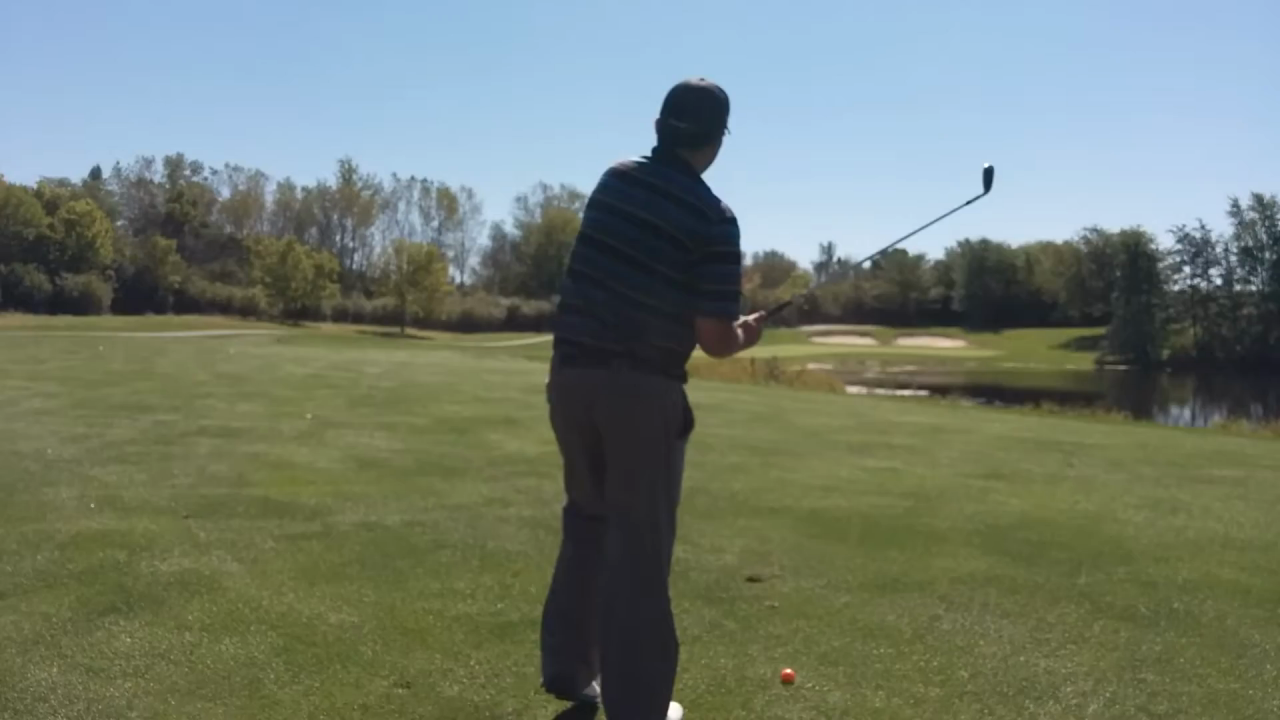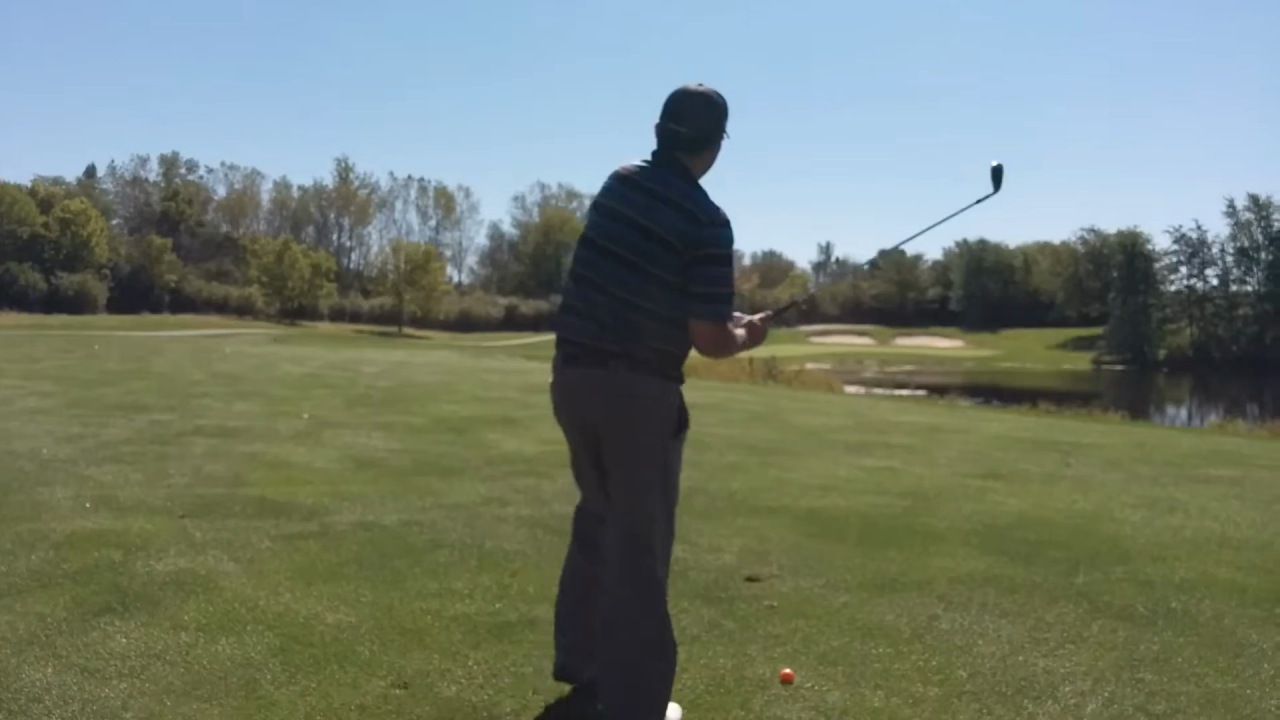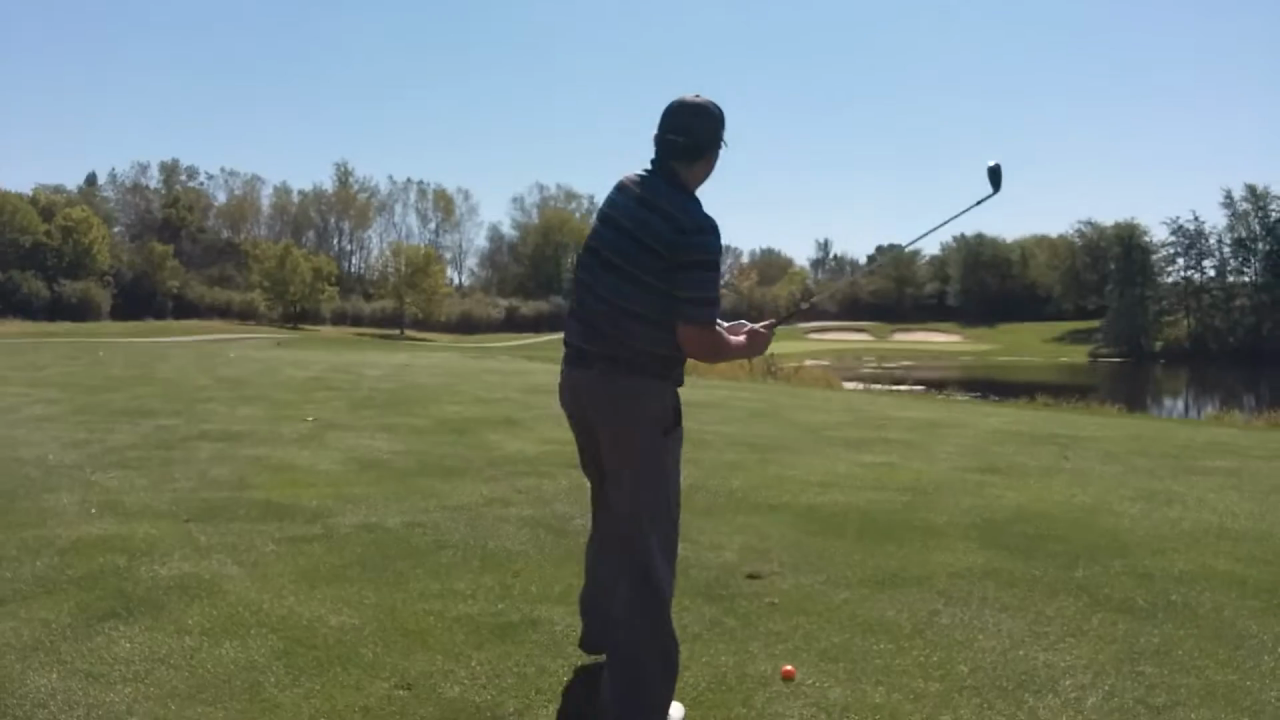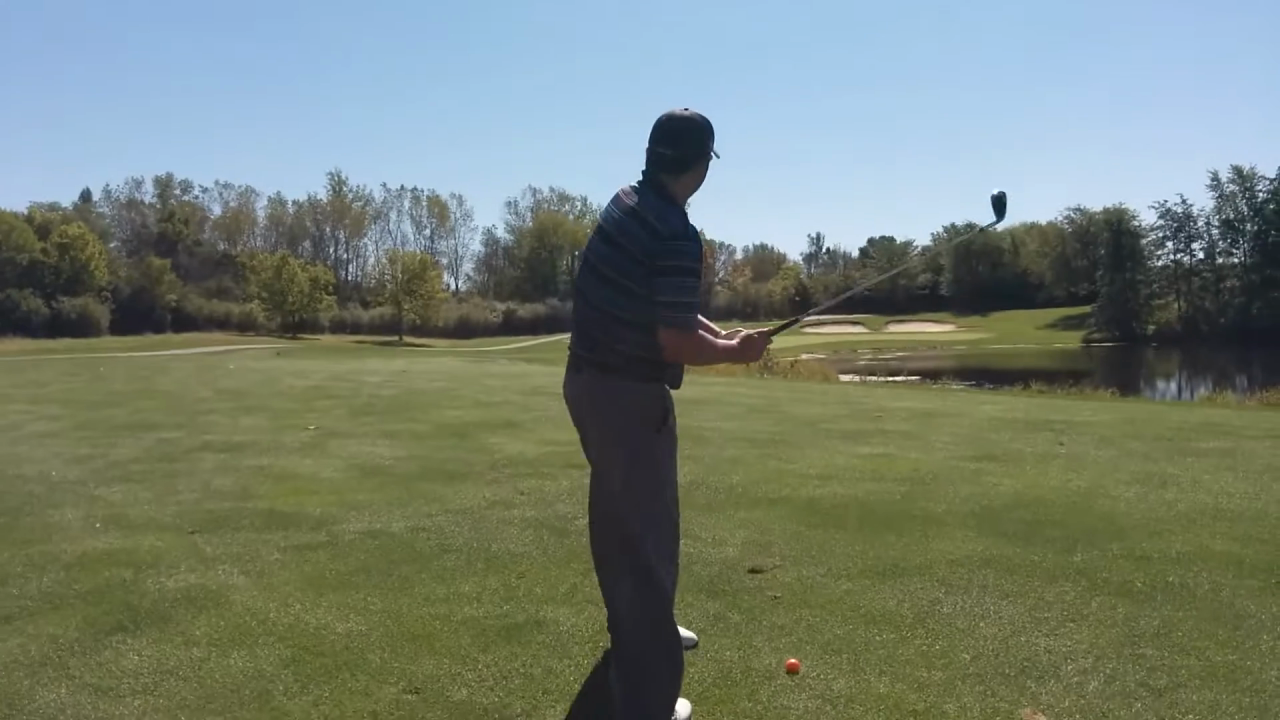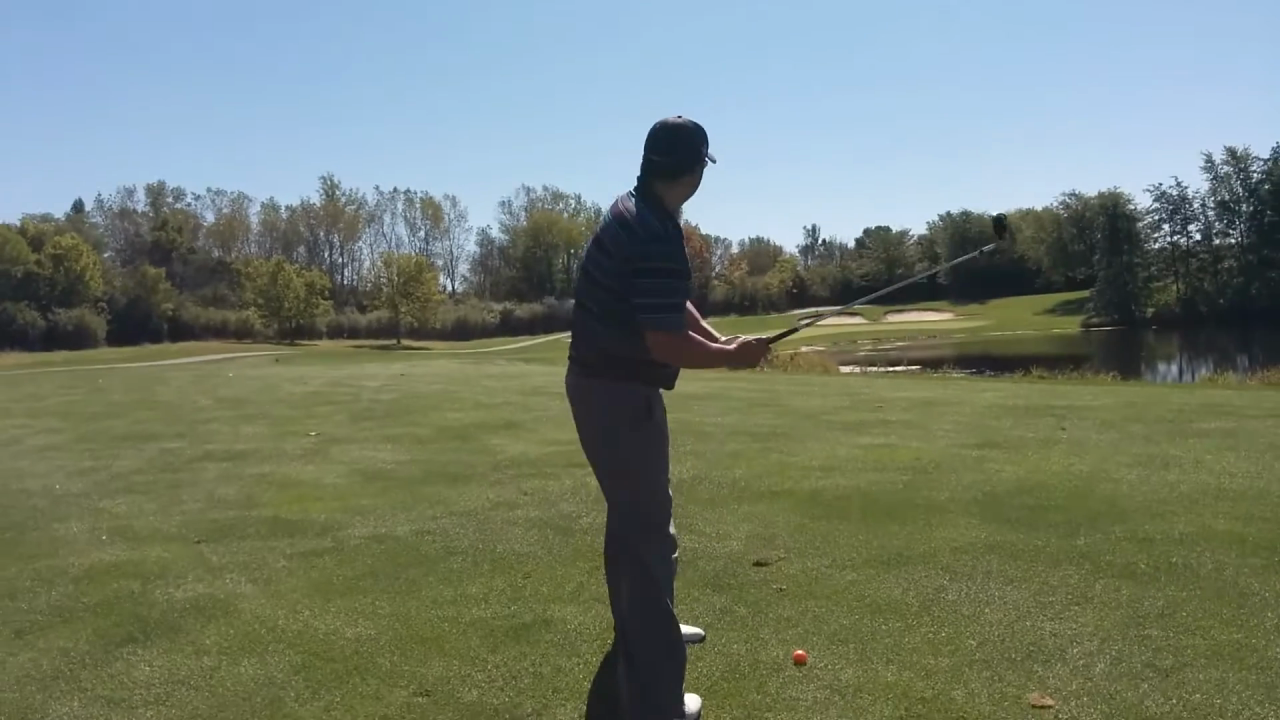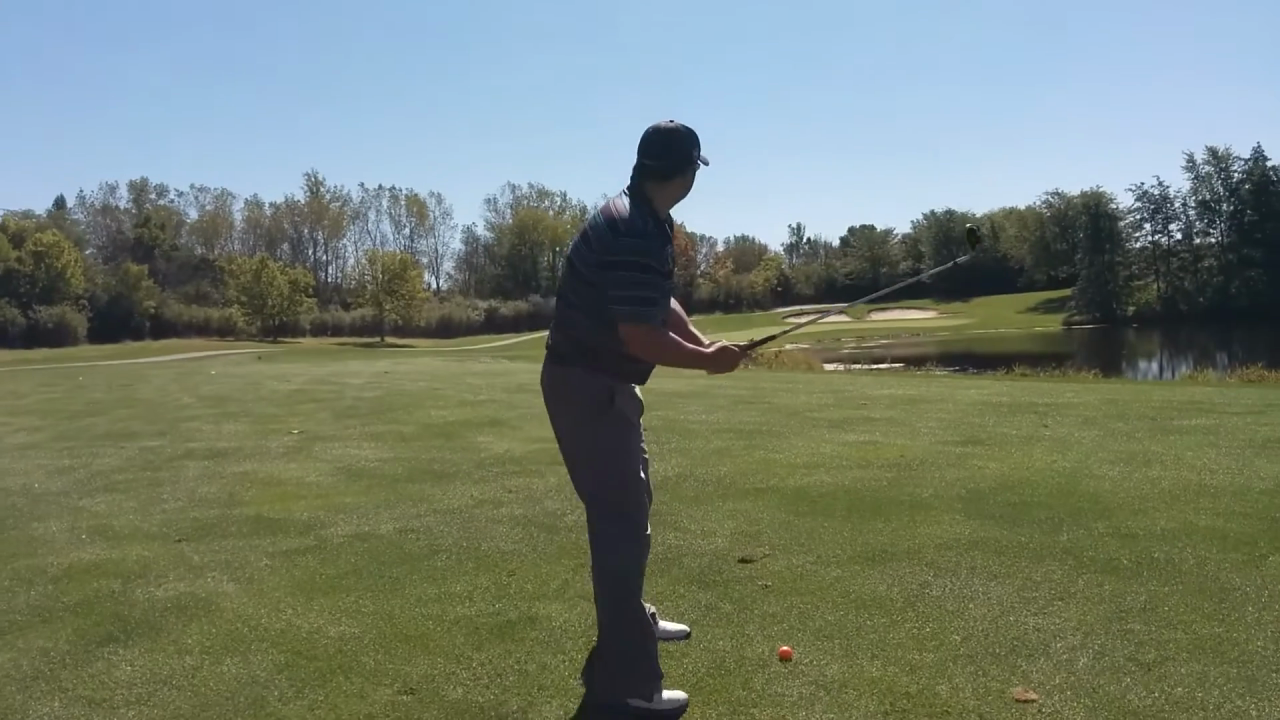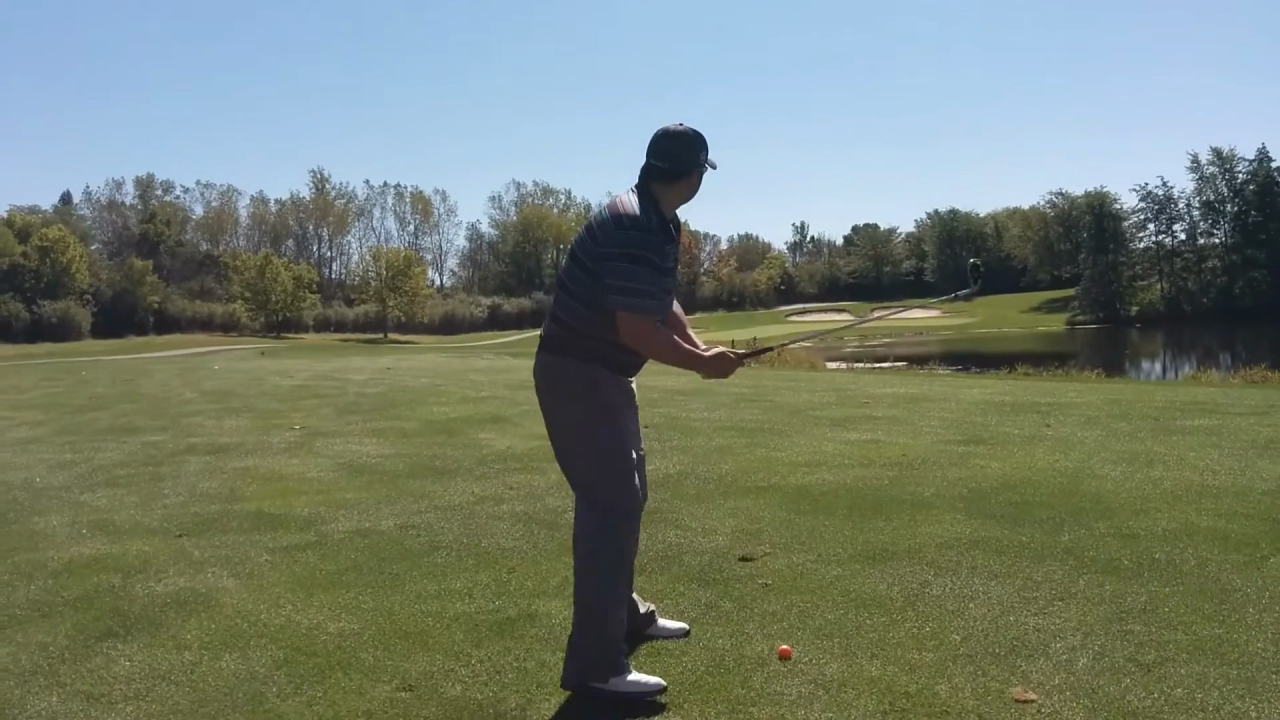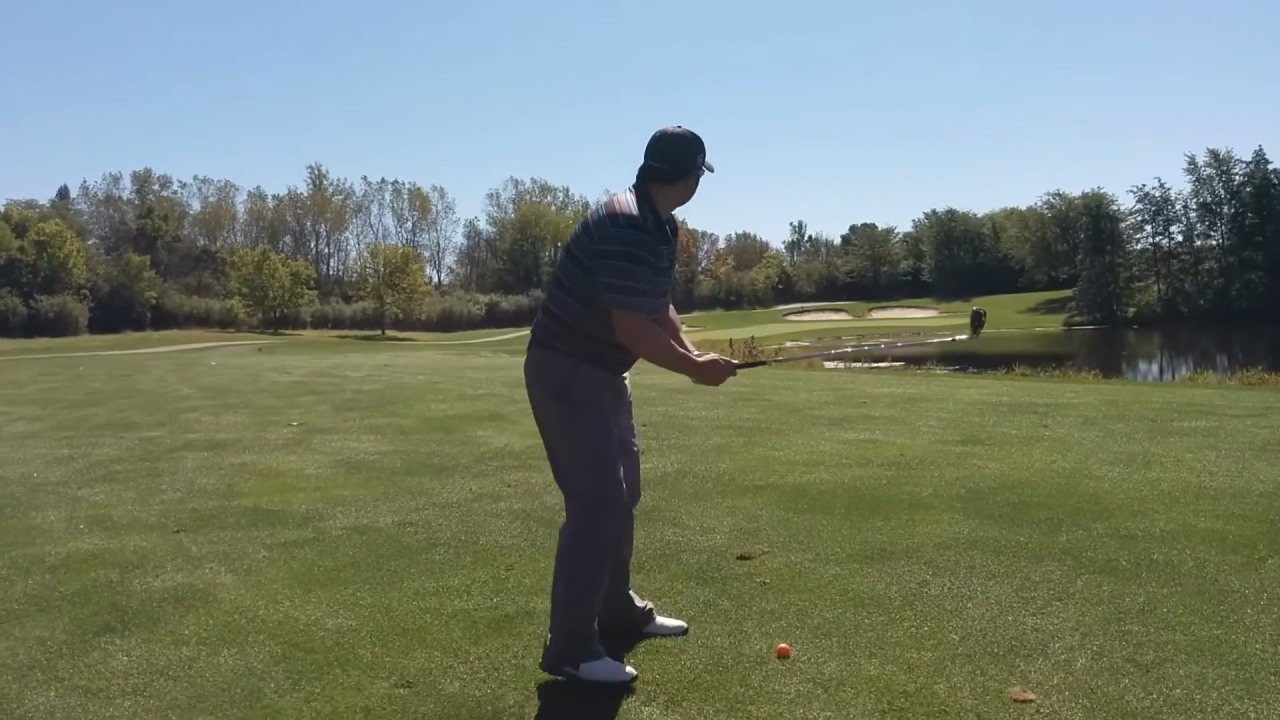
dt=0.1s
person 1, frame 1
left shoulder: (614, 180)
right shoulder: (712, 218)
right elbow: (715, 339)
left wrist: (721, 318)
right wrist: (744, 334)
left hip: (571, 374)
right hip: (643, 391)
left knee: (588, 521)
right knee: (640, 549)
left ankle: (569, 667)
person 1, frame 2
left shoulder: (618, 184)
right shoulder: (706, 221)
right elbow: (711, 341)
left wrist: (720, 318)
right wrist: (746, 335)
left hip: (574, 374)
right hip: (641, 392)
left knee: (599, 516)
right knee: (639, 548)
left ankle: (578, 658)
person 1, frame 3
left shoulder: (625, 191)
right shoulder: (694, 226)
right elbow: (694, 341)
left wrist: (722, 326)
right wrist: (743, 344)
left hip: (584, 377)
right hip: (635, 391)
left knee: (616, 514)
right knee: (645, 543)
left ankle: (603, 628)
person 1, frame 4
left shoulder: (625, 204)
right shoulder: (675, 233)
right elbow: (677, 344)
left wrist: (716, 330)
right wrist: (738, 349)
left hip: (590, 380)
right hip: (630, 392)
left knee: (619, 515)
right knee: (647, 540)
left ankle: (635, 626)
person 1, frame 5
left shoulder: (635, 211)
right shoulder: (654, 235)
right elbow: (664, 343)
left wrist: (718, 339)
right wrist: (730, 356)
left hip: (611, 385)
right hip: (617, 391)
left knee: (637, 514)
right knee: (648, 531)
left ankle: (643, 627)
person 1, frame 6
left shoulder: (633, 217)
right shoulder: (638, 233)
left elbow: (657, 301)
right elbow: (638, 337)
left wrist: (701, 341)
right wrist: (708, 360)
left hip: (597, 379)
right hip: (589, 383)
left knee: (624, 503)
right knee: (621, 518)
left ankle: (628, 621)
person 1, frame 7
left shoulder: (660, 224)
right shoulder: (632, 226)
left elbow: (661, 305)
right elbow: (635, 328)
left wrist: (698, 348)
right wrist: (700, 362)
left hip: (608, 375)
right hip: (576, 376)
left knee: (626, 496)
right knee: (609, 503)
left ankle: (620, 610)
right ankle: (593, 658)
person 1, frame 8
left shoulder: (657, 225)
right shoulder: (628, 226)
left elbow: (656, 307)
right elbow: (631, 327)
left wrist: (691, 352)
right wrist: (693, 368)
left hip: (601, 372)
right hip: (566, 371)
left knee: (619, 493)
right knee: (596, 500)
left ankle: (617, 606)
right ankle: (570, 645)
